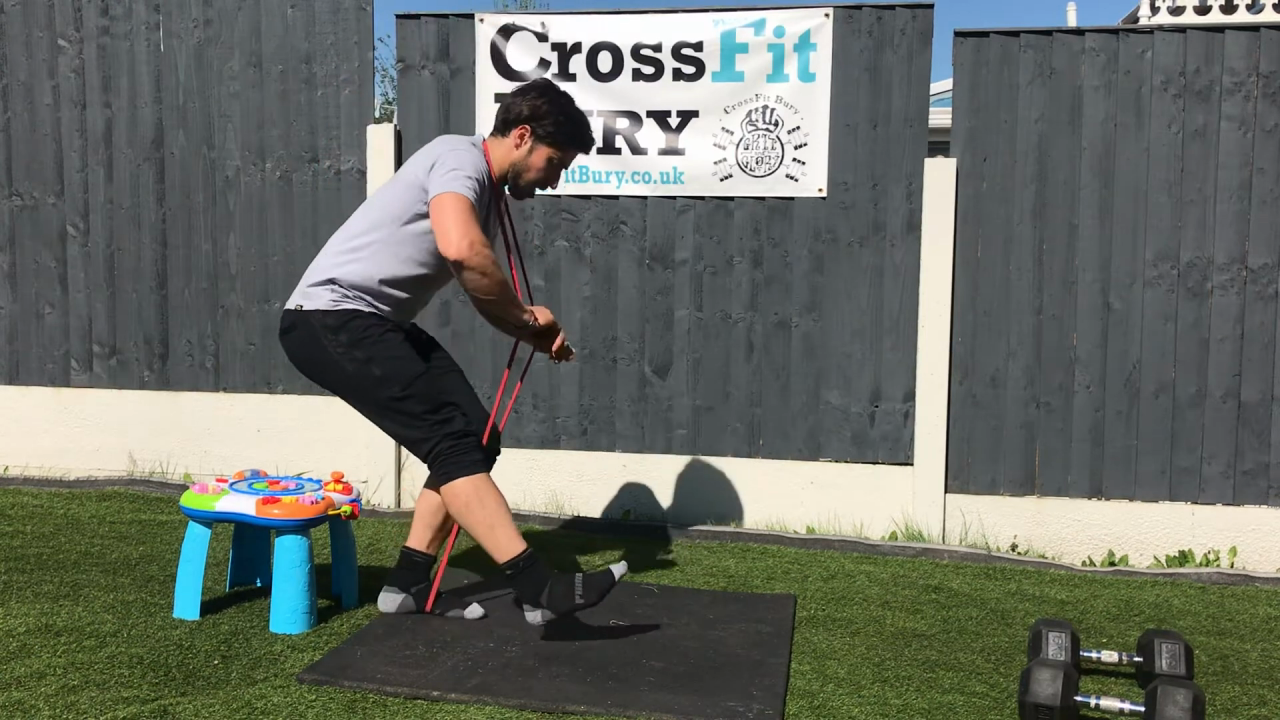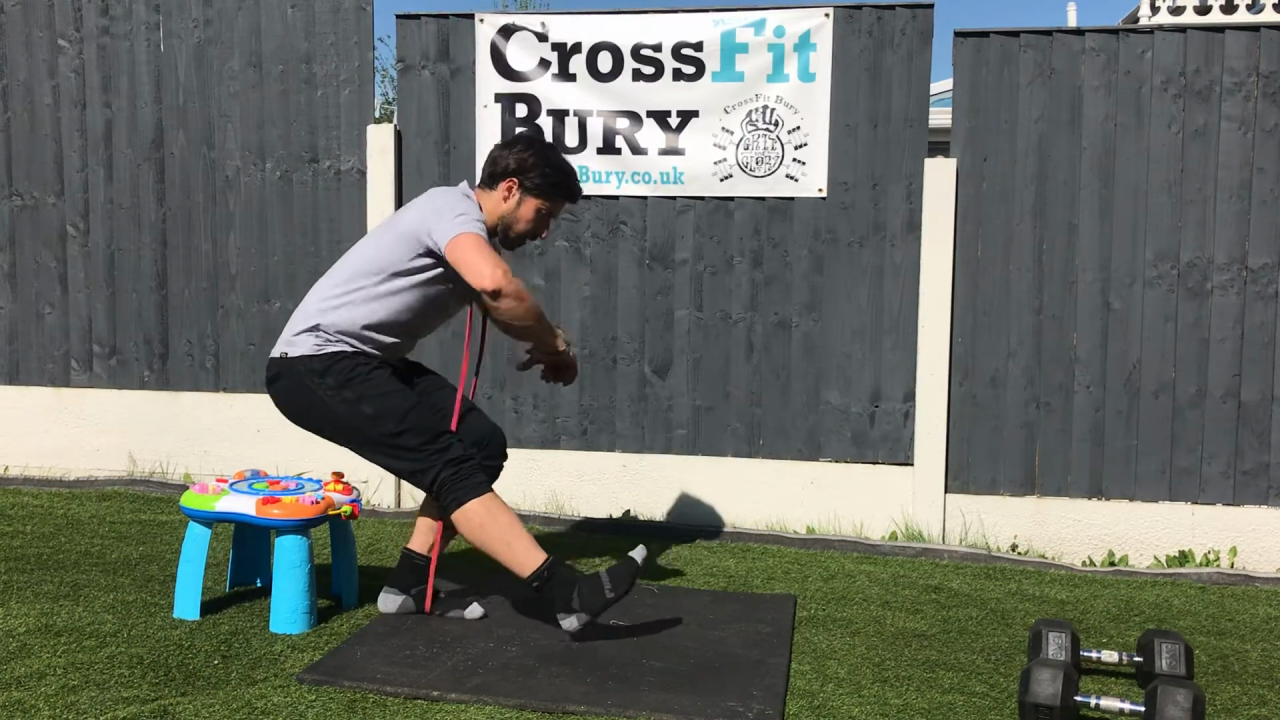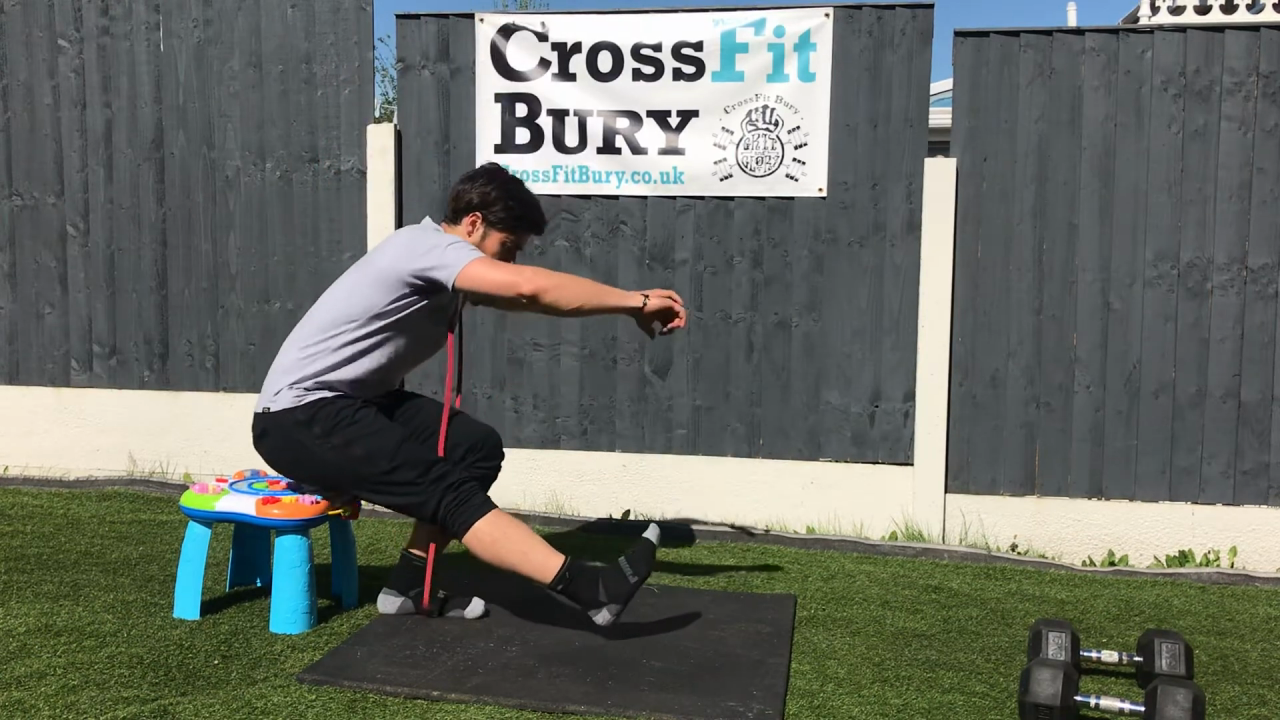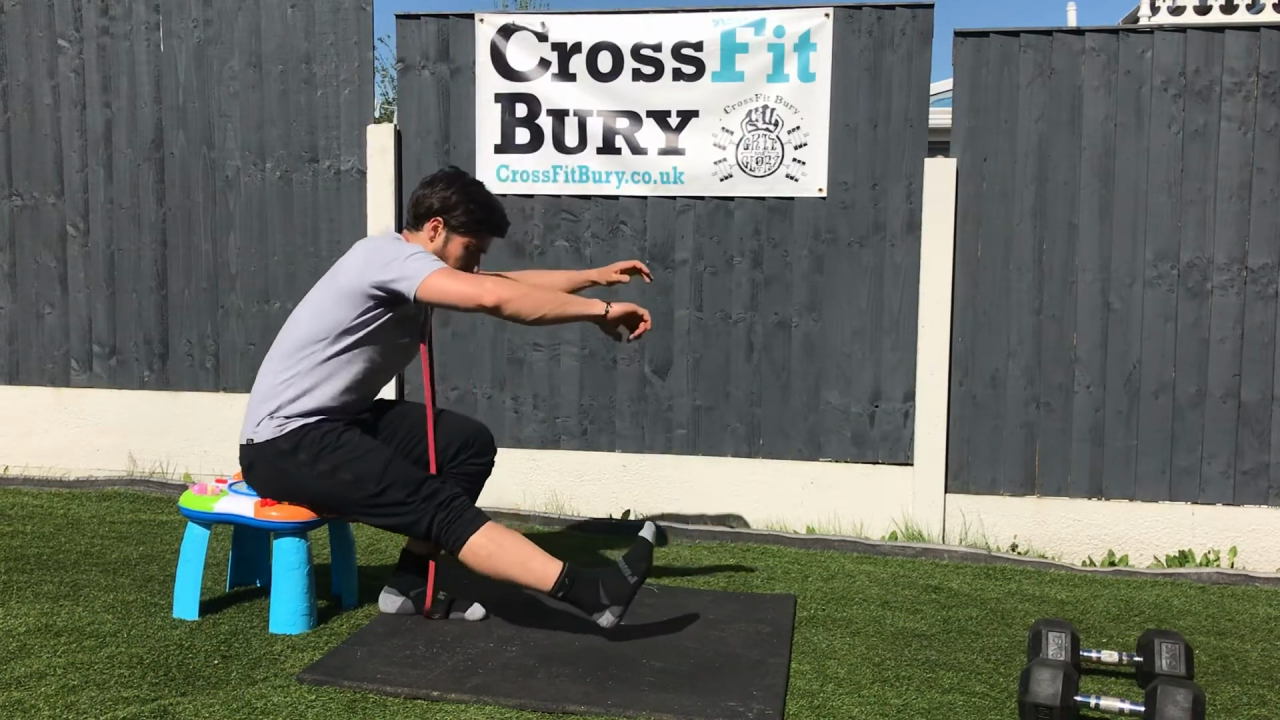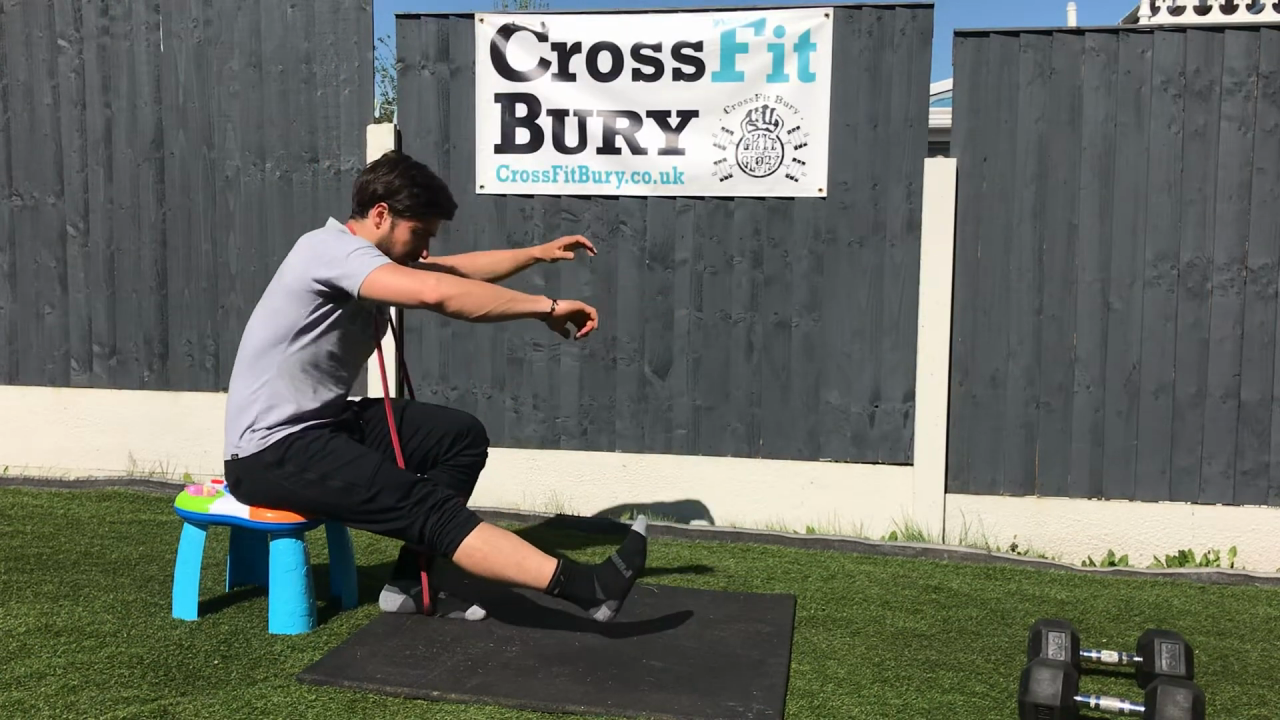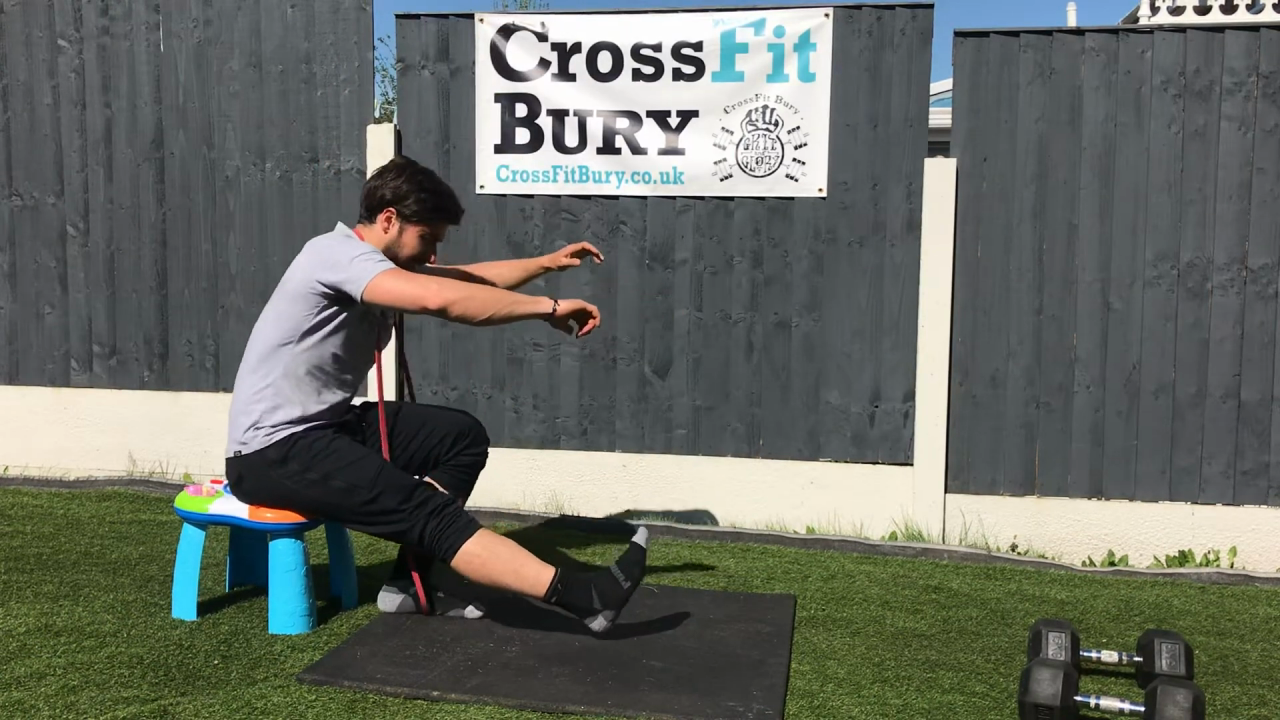
dt=0.4s
person 1, frame 1
left shoulder: (487, 192)
right shoulder: (460, 159)
left elbow: (482, 288)
right elbow: (460, 251)
left wrist: (533, 332)
right wrist: (525, 315)
left hip: (379, 321)
right hip: (330, 319)
left knee: (475, 438)
right knee: (452, 441)
left ankle: (409, 582)
right ankle: (537, 585)
person 1, frame 2
left shoulder: (475, 232)
right shoulder: (454, 207)
left elbow: (490, 301)
right elbow: (495, 285)
left wrist: (544, 344)
right wrist: (554, 343)
left hip: (366, 360)
right hip: (314, 366)
left knee: (481, 446)
right knee: (450, 463)
left ankle: (409, 585)
right ankle: (564, 591)
person 1, frame 3
left shoulder: (442, 266)
right shoulder: (427, 245)
left elbow: (523, 296)
right elbow: (529, 287)
left wrist: (631, 299)
right wrist: (636, 303)
left hip: (344, 402)
right hip: (296, 419)
left knee: (478, 448)
right knee: (445, 486)
left ankle: (409, 586)
right ankle: (588, 587)
person 1, frame 4
left shoulder: (408, 268)
right shoulder: (388, 255)
left elbow: (507, 284)
right elbow: (492, 298)
left wrist: (594, 275)
right wrist: (600, 310)
left hip: (334, 420)
right hip: (282, 445)
left knee: (469, 444)
right knee: (436, 502)
left ankle: (409, 586)
right ankle: (586, 590)
person 1, frame 5
left shoulder: (364, 257)
right shoulder: (330, 250)
left elbow: (453, 271)
right elbow: (436, 294)
left wrist: (537, 253)
right wrist: (546, 307)
right hip: (268, 454)
left knee: (460, 436)
right knee: (425, 505)
left ankle: (409, 584)
right ankle: (581, 585)
person 1, frame 6
left shoulder: (369, 265)
right shoulder: (336, 254)
left elbow: (465, 280)
right elbow: (441, 299)
left wrist: (545, 263)
right wrist: (549, 307)
right hip: (270, 453)
left knee: (461, 436)
right knee: (425, 508)
left ankle: (406, 584)
right ankle: (580, 596)
